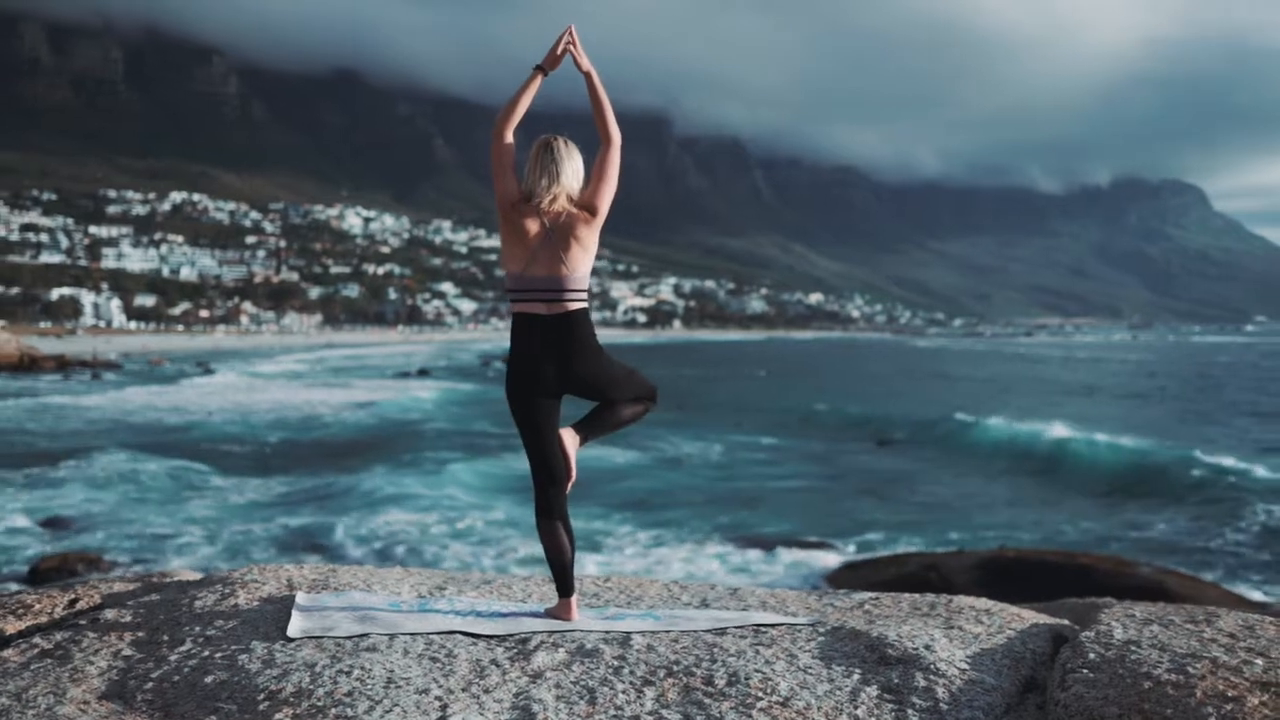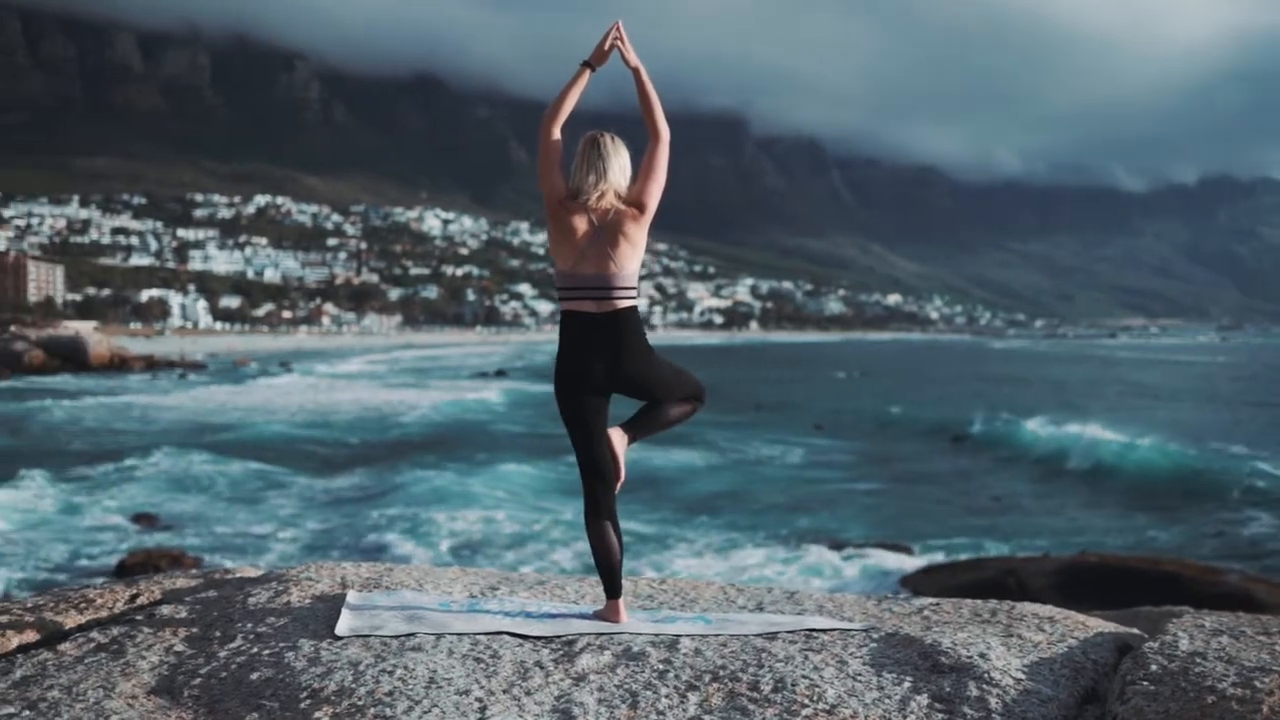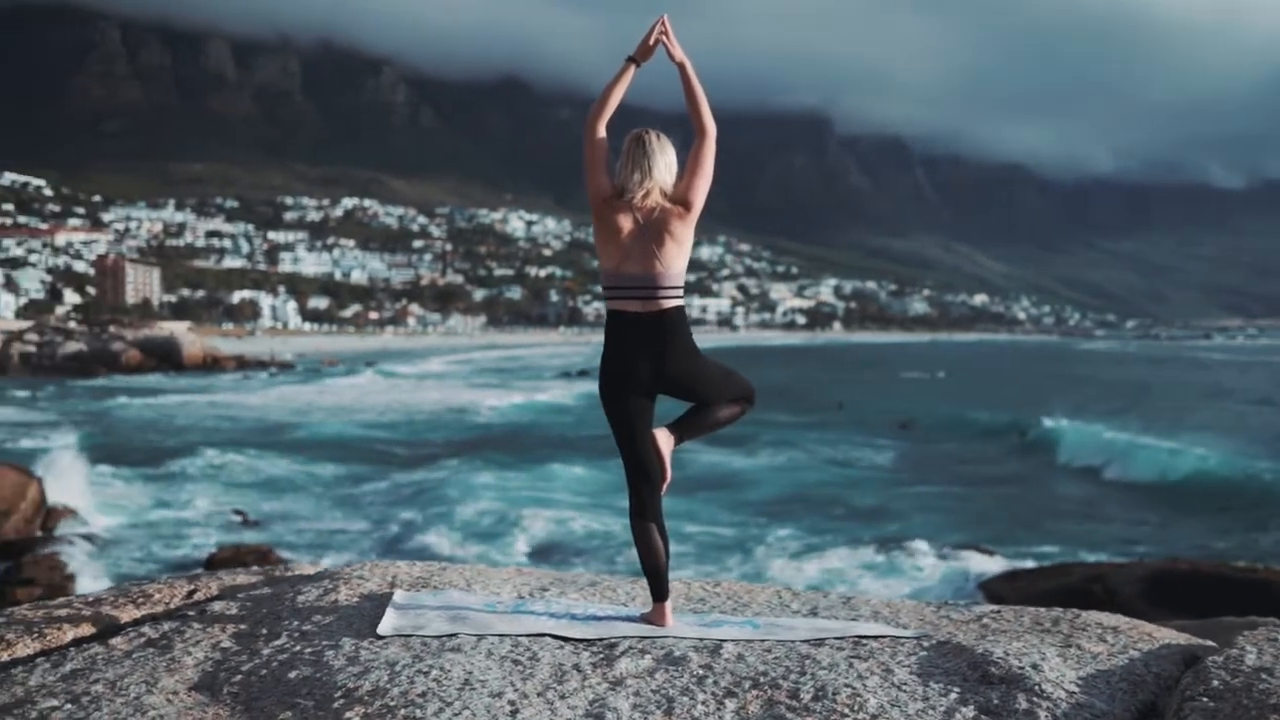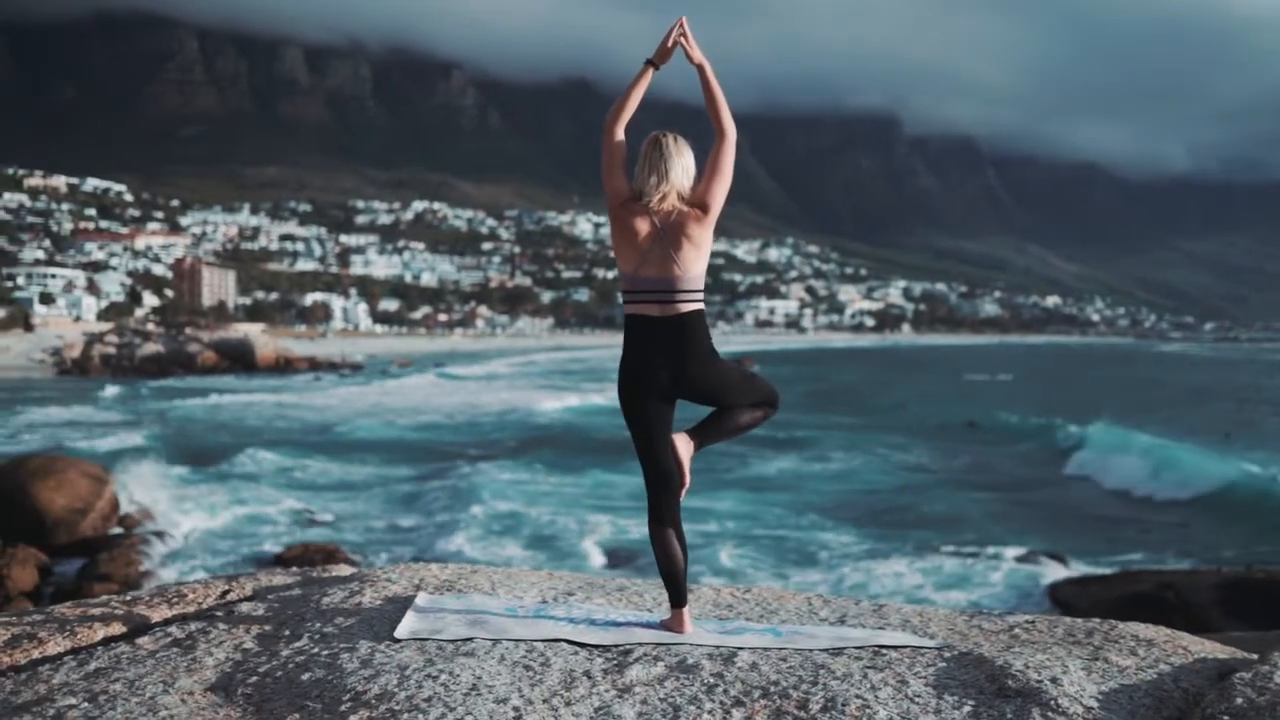
dt=1s
person 1, frame 1
left shoulder: (513, 216)
right shoulder: (588, 218)
left elbow: (502, 133)
right elbow: (612, 139)
left wrist: (544, 69)
right wrist: (586, 69)
left hip: (527, 359)
right hip: (578, 354)
left knee: (548, 487)
right knee: (644, 393)
left ankle: (566, 601)
right ankle: (577, 435)
person 1, frame 2
left shoulder: (561, 214)
right shoulder: (637, 216)
left elbow: (550, 129)
right elbow: (662, 135)
left wrist: (591, 64)
right wrist: (634, 65)
left hip: (576, 358)
right hip: (627, 352)
left knee: (597, 487)
right knee: (692, 393)
left ankle: (615, 605)
right ankle: (626, 434)
person 1, frame 3
left shoulder: (605, 213)
right shoulder: (682, 214)
left elbow: (594, 127)
right elbow: (707, 132)
left wrist: (635, 60)
right wrist: (680, 60)
left hip: (621, 359)
right hip: (672, 352)
left knee: (643, 489)
right knee: (741, 394)
left ankle: (661, 608)
right ankle: (672, 436)
person 1, frame 4
left shoulder: (624, 216)
right shoulder: (700, 218)
left elbow: (612, 131)
right elbow: (727, 133)
left wrist: (654, 63)
right wrist: (699, 62)
left hip: (640, 363)
right hip: (692, 358)
left knee: (661, 494)
right knee: (765, 398)
left ankle: (680, 615)
right ankle: (691, 441)
